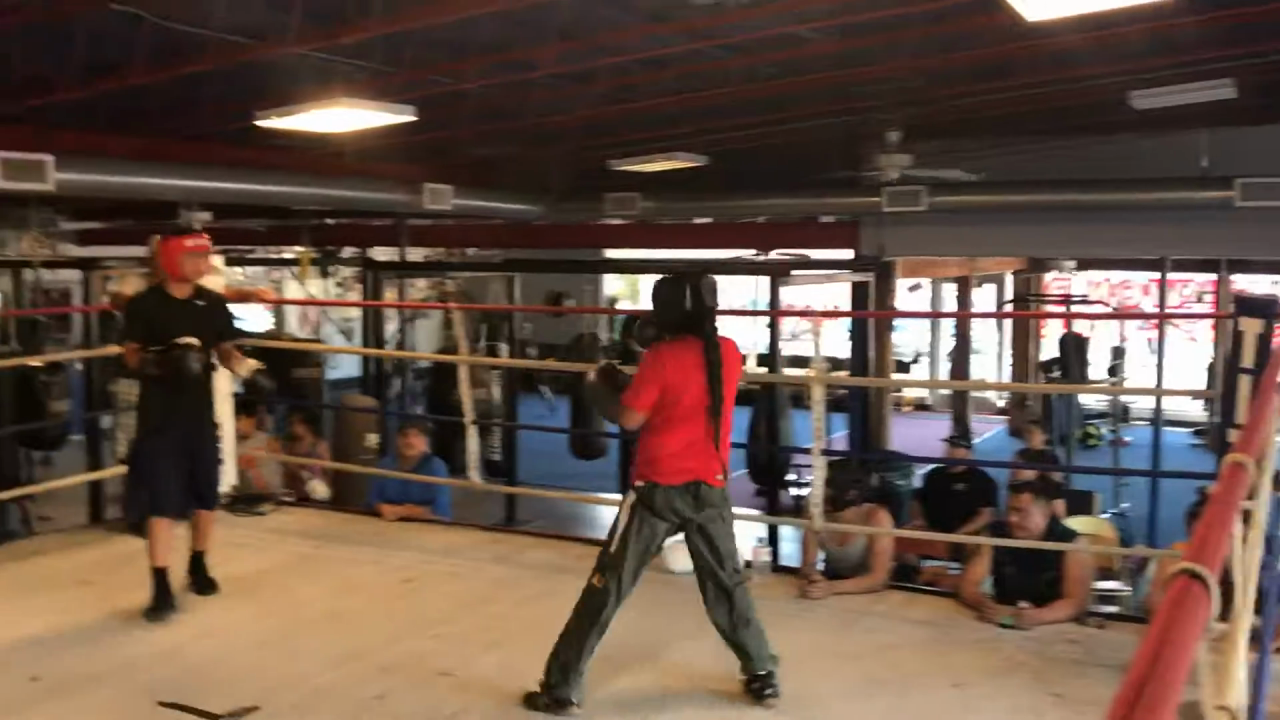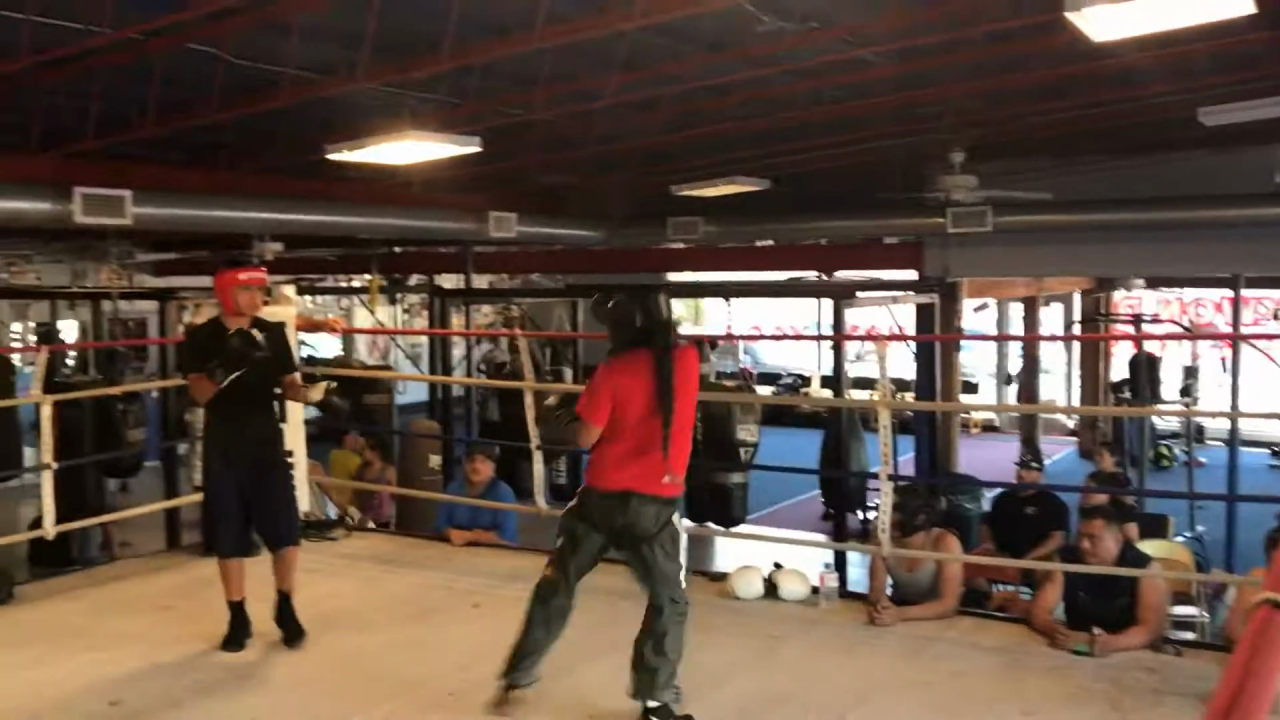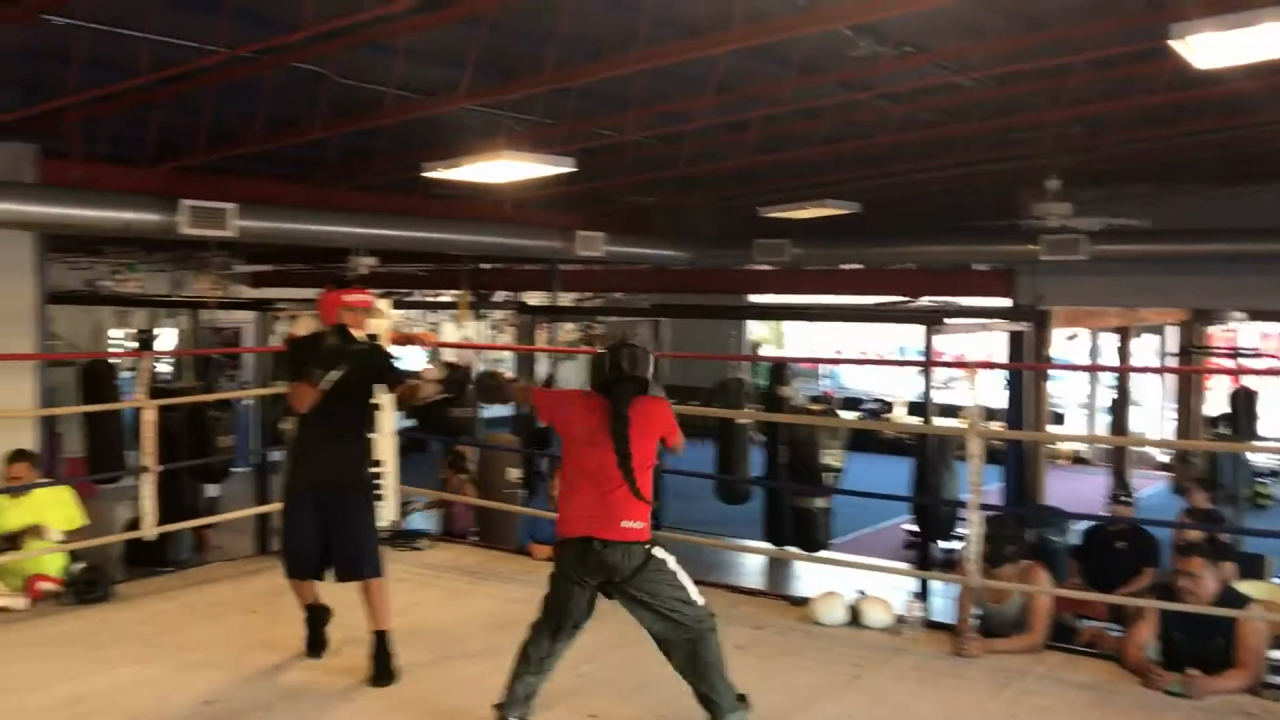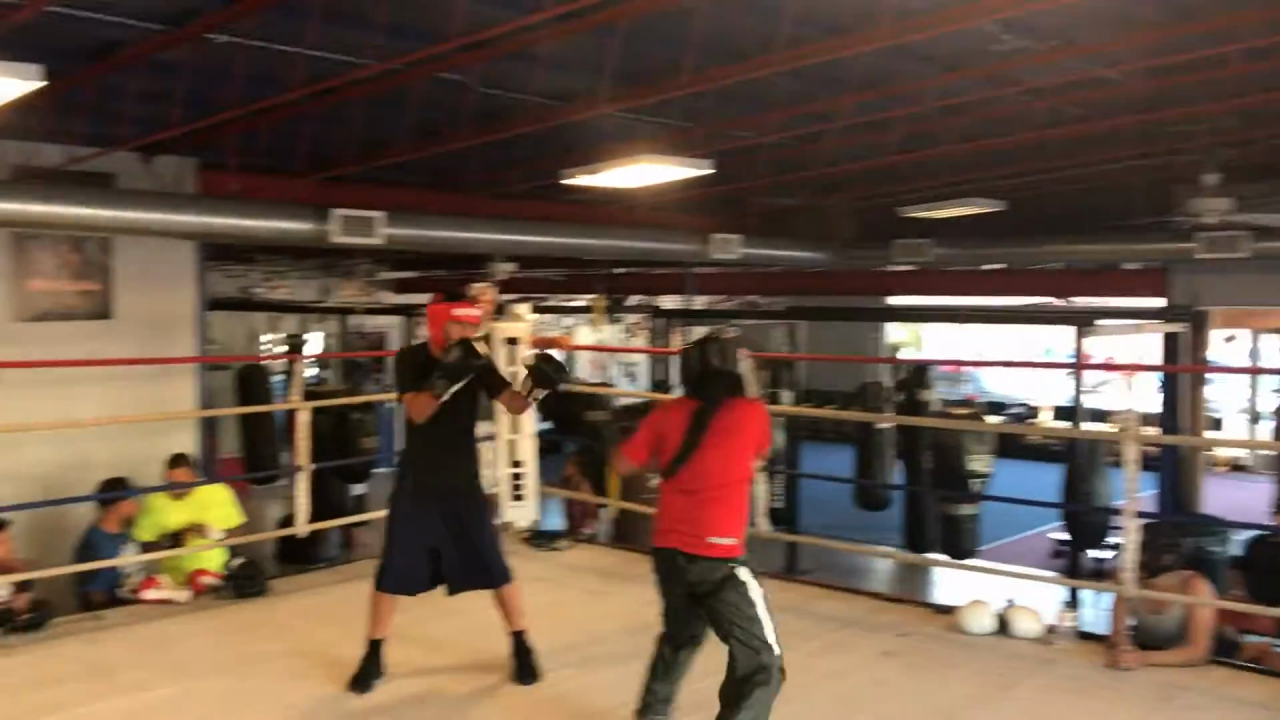
dt=0.3s
person 1, frame 1
left shoulder: (660, 355)
right shoulder: (728, 353)
left elbow: (630, 419)
left wrist: (602, 390)
left hip: (657, 488)
right hip: (709, 488)
left knee: (608, 584)
right knee: (726, 583)
left ankle: (559, 688)
right ankle: (762, 674)
person 1, frame 2
left shoulder: (614, 370)
right shoulder: (687, 361)
left elbow: (584, 437)
left wrist: (564, 417)
right wrist: (625, 324)
left hip: (602, 496)
right hip: (654, 503)
left knee: (556, 587)
right knee: (669, 601)
left ankle: (517, 679)
person 1, frame 3
left shoulder: (573, 404)
right shoulder: (654, 409)
left elbow: (523, 394)
right elbow: (678, 446)
left hip: (572, 542)
right hip: (626, 546)
left knee: (553, 630)
right knee: (692, 626)
person 1, frame 4
left shoulder: (667, 414)
right shoulder: (752, 413)
left elbow: (621, 466)
left hip: (668, 550)
right hip: (716, 557)
left knee: (679, 638)
right knee: (762, 666)
person 2, frame 1
left shoulder: (212, 303)
right shoulder: (145, 304)
left elbow: (226, 349)
right elbow: (130, 356)
left wrist: (245, 366)
right wrist: (163, 360)
left hip: (199, 410)
right hip: (158, 412)
left knee: (204, 491)
right knee: (159, 499)
left ankle: (198, 562)
right ankle: (162, 586)
person 2, frame 2
left shoulder: (272, 333)
right shoulder: (201, 337)
left elbow: (288, 384)
right elbow: (199, 393)
left wrist: (312, 393)
right wrist: (229, 366)
left hip: (267, 446)
right hip: (223, 451)
left knee: (285, 533)
right knee: (228, 540)
left ankle: (286, 605)
right ankle: (238, 617)
person 2, frame 3
left shoulder: (370, 352)
right shoulder: (302, 349)
left elbow: (404, 391)
right elbow: (300, 403)
left wrist: (429, 386)
right wrist: (330, 364)
left hip: (351, 470)
right hip: (306, 469)
left knee: (365, 560)
right knee: (299, 559)
left ankle: (382, 647)
right ankle: (316, 613)
person 2, frame 4
left shoulder: (477, 362)
right shoulder: (411, 360)
left elbow: (514, 404)
right elbow: (416, 412)
left wrist: (536, 386)
right wrist: (449, 376)
left hip: (461, 481)
right hip: (417, 482)
left knee: (493, 567)
right knee: (394, 571)
left ankle: (521, 647)
right ankle: (373, 657)
